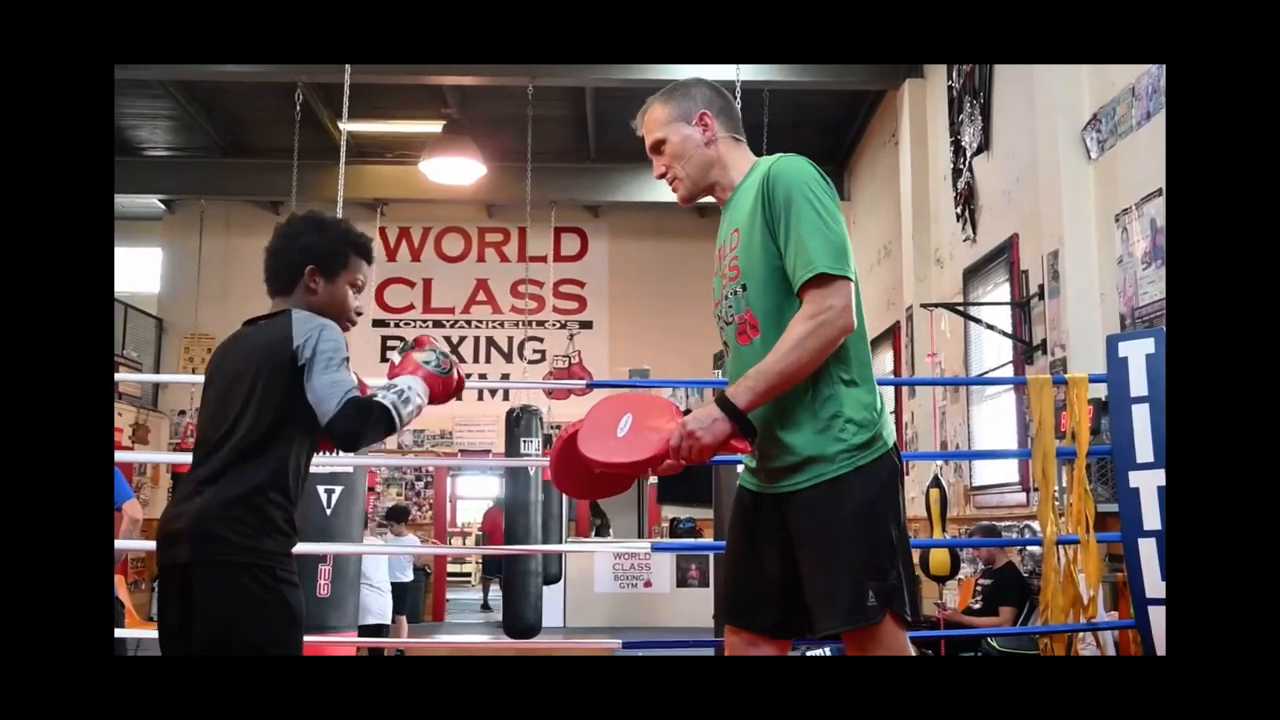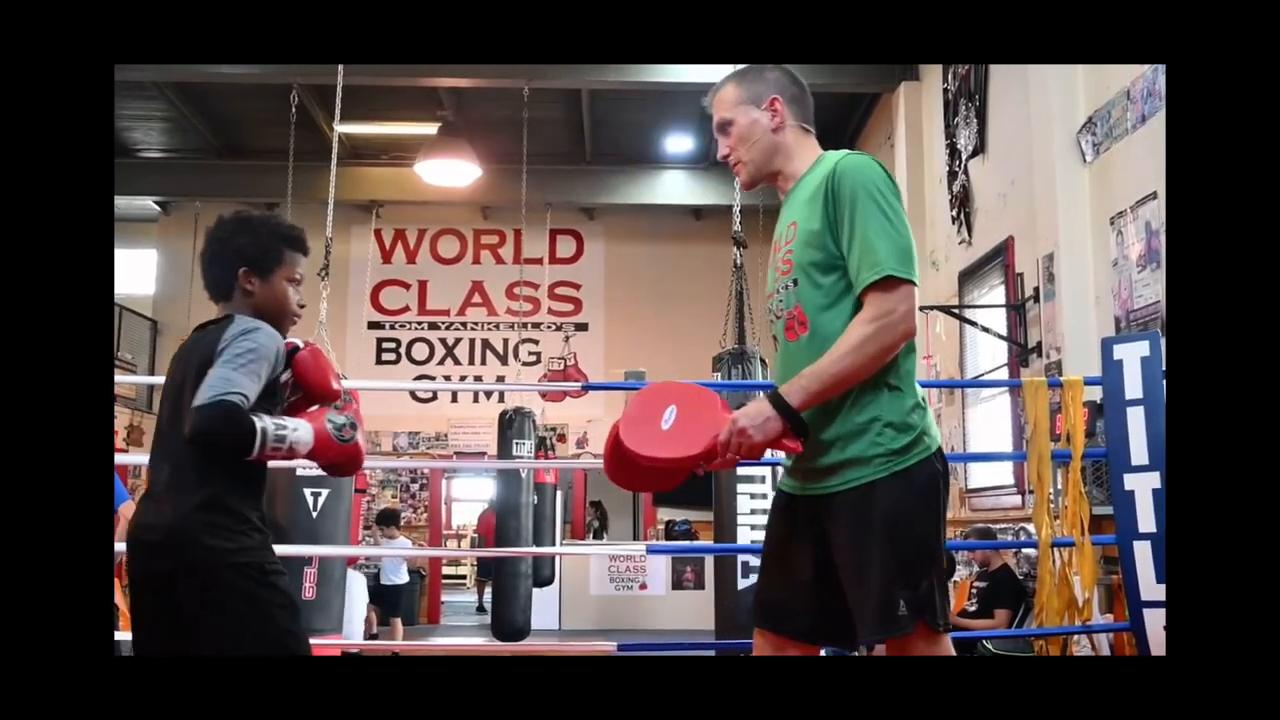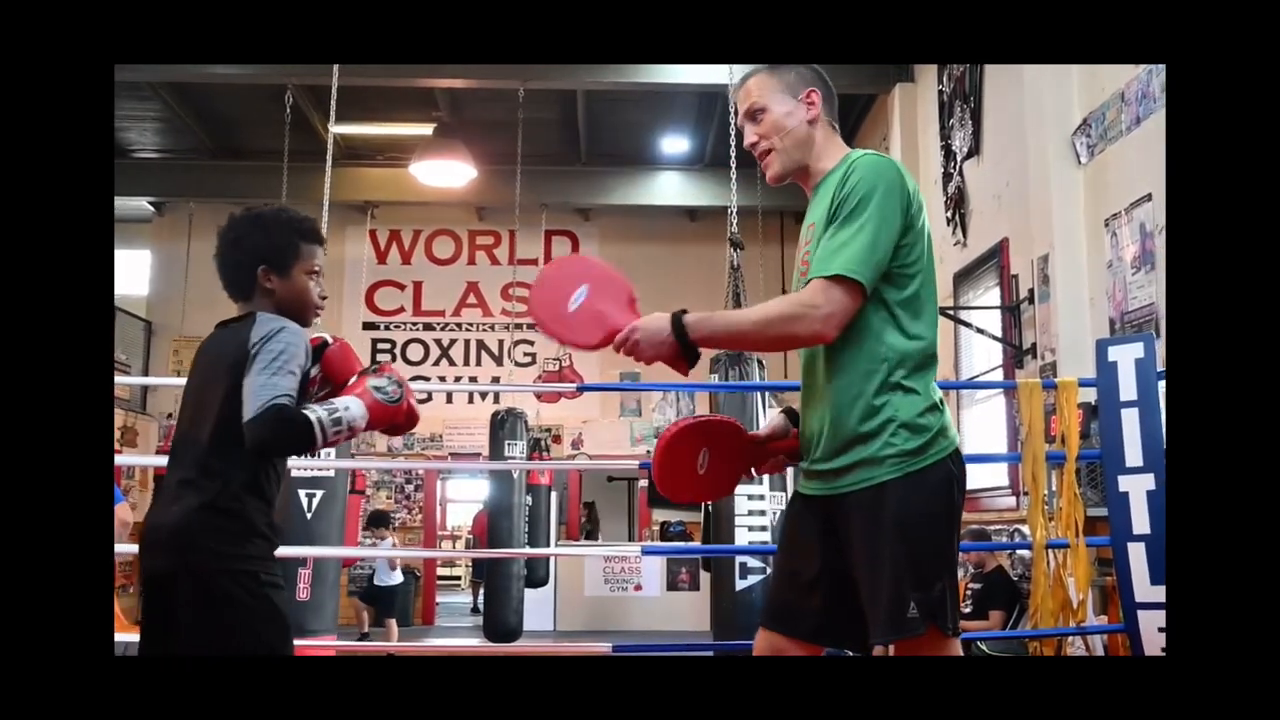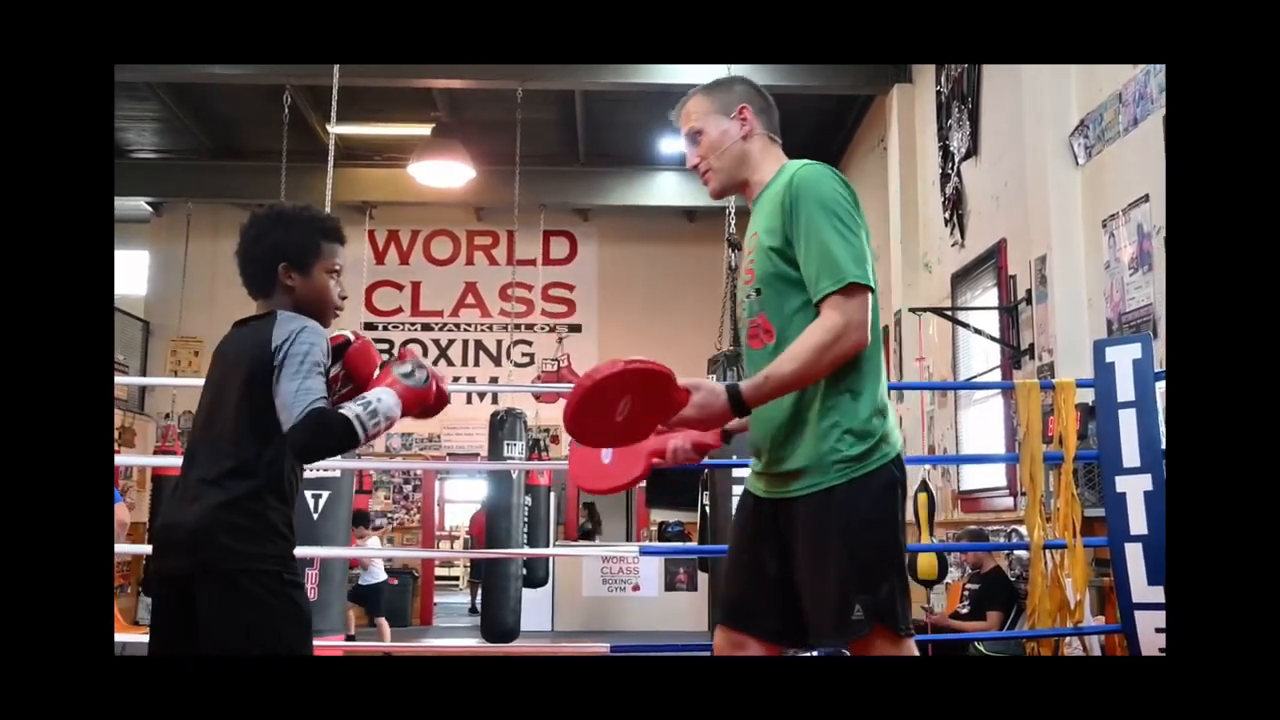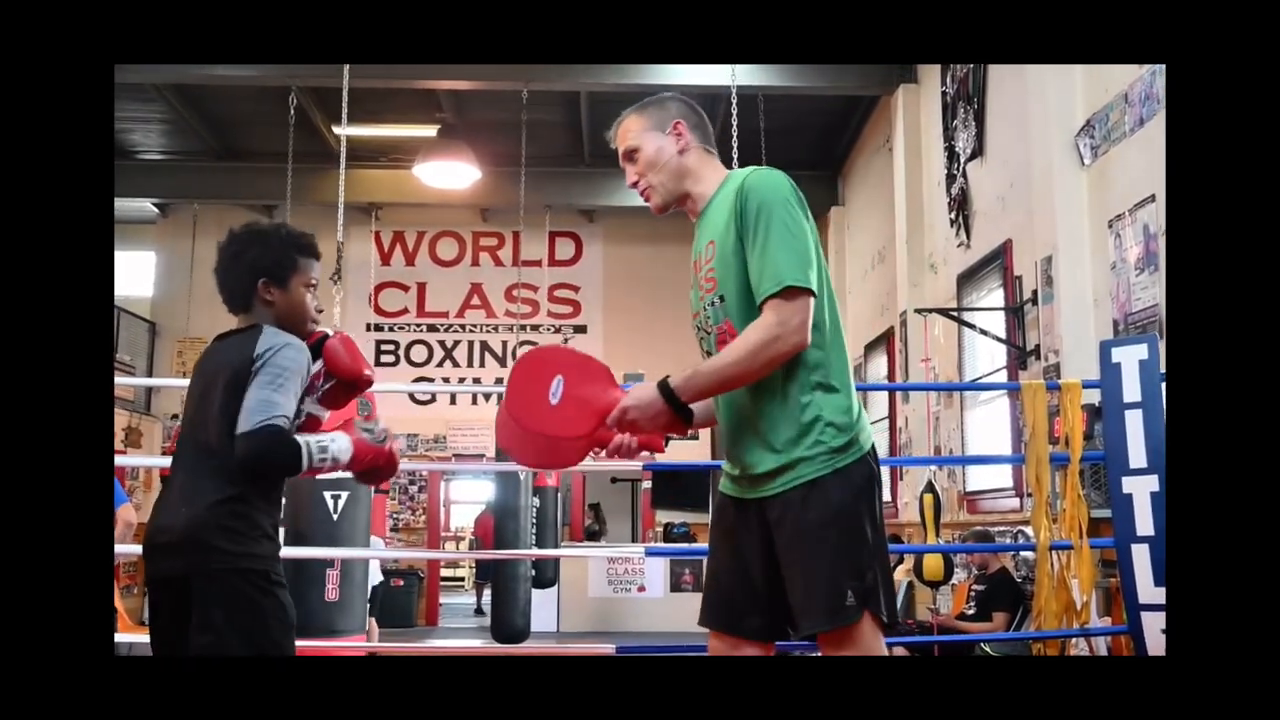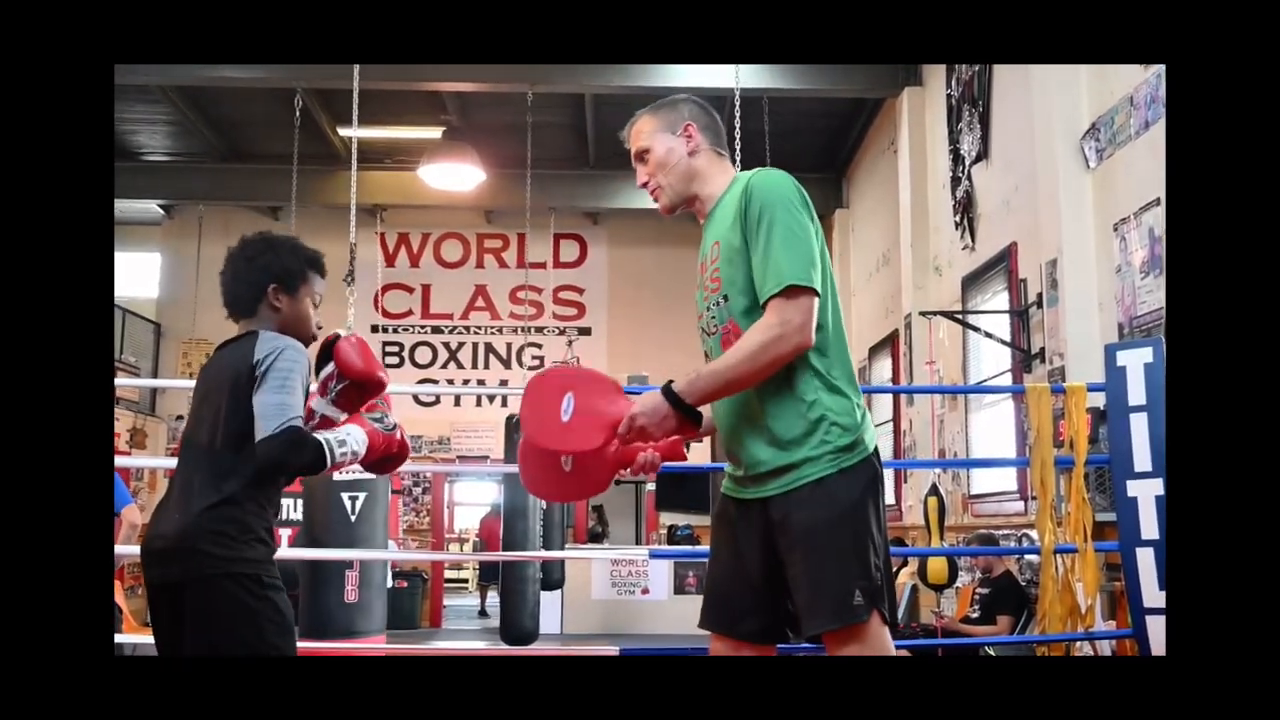
dt=0.4s
person 1, frame 1
left shoulder: (785, 178)
right shoulder: (733, 221)
left elbow: (832, 314)
left wrist: (728, 408)
right wrist: (693, 425)
left hip: (839, 462)
right hip: (767, 474)
left knee: (876, 637)
right knee: (749, 640)
person 1, frame 2
left shoulder: (849, 174)
right shoulder: (793, 214)
left elbow: (893, 315)
left wrist: (781, 405)
right wrist: (752, 420)
left hip: (879, 467)
right hip: (809, 476)
left knee: (914, 642)
right knee: (777, 641)
person 1, frame 3
left shoulder: (869, 175)
right shoulder: (823, 203)
left elbow: (820, 317)
left wrist: (680, 331)
right wrist: (793, 420)
left hip: (897, 466)
right hip: (827, 476)
left knee: (923, 645)
right knee: (778, 644)
person 1, frame 4
left shoulder: (808, 184)
right shoulder: (765, 215)
left elbow: (847, 327)
left wrist: (734, 397)
right wrist: (717, 428)
left hip: (843, 472)
right hip: (776, 480)
left knee: (879, 646)
right knee: (739, 643)
person 1, frame 5
left shoulder: (759, 189)
right shoulder: (707, 235)
left elbow: (788, 329)
left wrist: (668, 395)
right wrist: (661, 423)
left hip: (818, 465)
right hip: (747, 480)
left knee: (849, 638)
right knee: (733, 642)
person 1, frame 6
left shoulder: (764, 190)
right shoulder: (715, 234)
left elbow: (792, 328)
left wrist: (674, 399)
right wrist: (674, 430)
left hip: (822, 465)
right hip: (749, 481)
left knee: (855, 638)
right knee: (733, 644)
person 2, frame 1
left shoulder: (234, 345)
right shoulder: (315, 331)
right elbow: (349, 427)
right wrist: (418, 379)
left hip: (189, 531)
right hip: (244, 540)
person 2, frame 2
left shoulder: (191, 348)
right shoulder: (255, 335)
right elbow: (216, 424)
left wrist: (286, 401)
right wrist: (312, 432)
left hip: (154, 538)
right hip: (220, 542)
person 2, frame 3
left shoulder: (217, 343)
right shoulder: (280, 334)
right elbow: (269, 429)
left wrist: (307, 391)
right wrist: (362, 407)
left hip: (169, 536)
right hip: (225, 544)
person 2, frame 4
left shoulder: (235, 340)
right shoulder: (299, 333)
right elbow: (311, 435)
left wrist: (331, 390)
right wrist: (394, 394)
left hip: (180, 534)
right hip: (244, 544)
person 2, frame 5
left shoulder: (216, 355)
right shoulder: (282, 347)
right elbow: (261, 449)
left wrist: (318, 401)
right wrist: (348, 444)
left hip: (171, 541)
right hip: (230, 548)
person 2, frame 6
left shoulder: (220, 362)
right shoulder: (281, 351)
right elbow: (283, 451)
left wrist: (333, 406)
right wrist: (361, 435)
left hip: (170, 545)
right hip: (226, 554)
